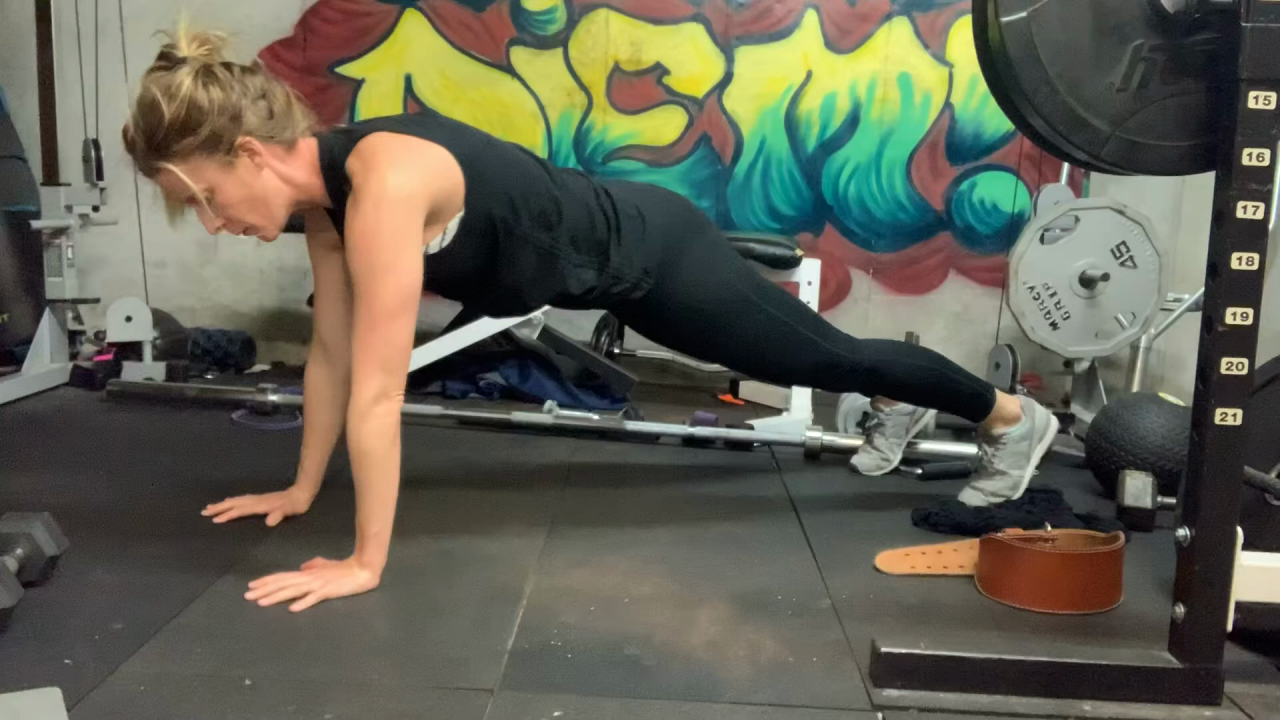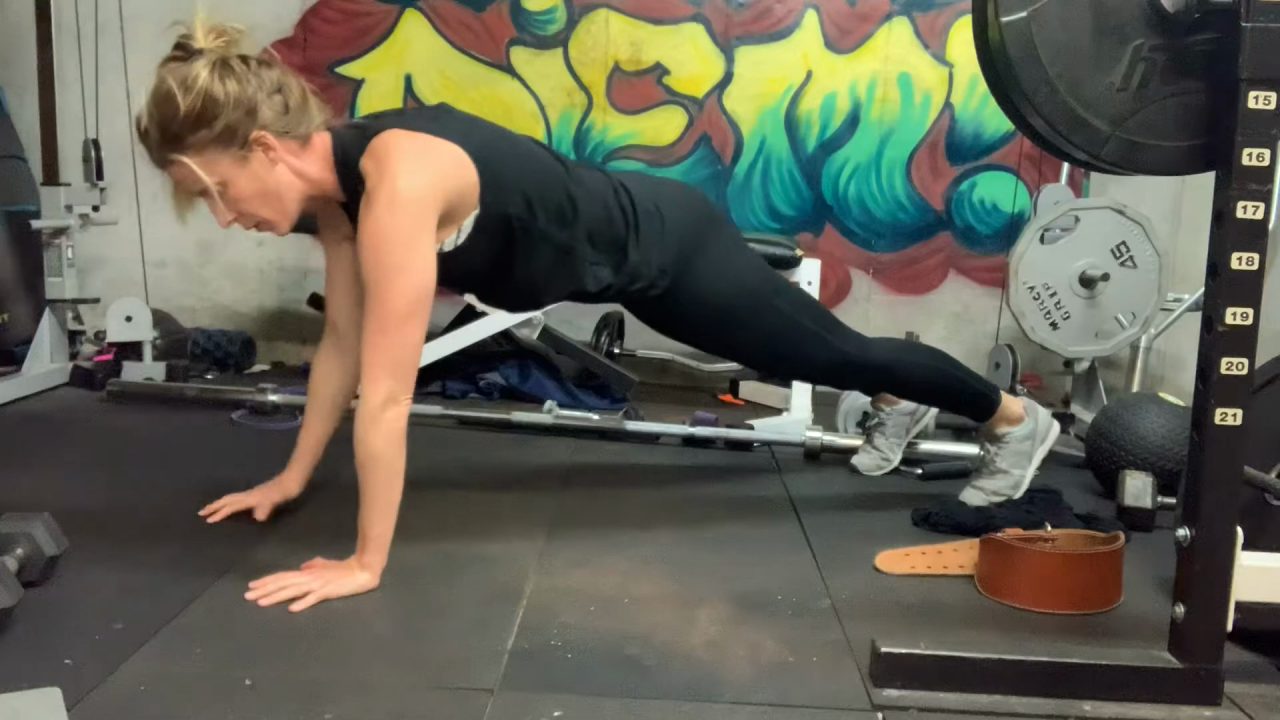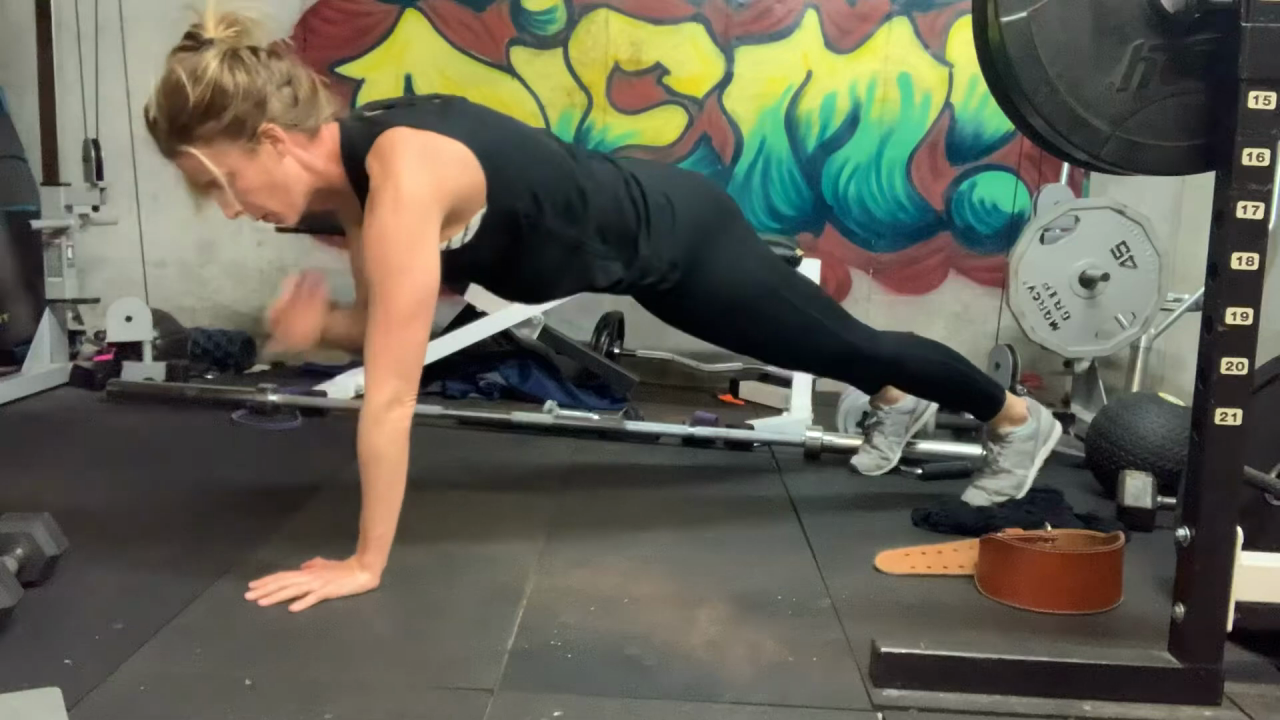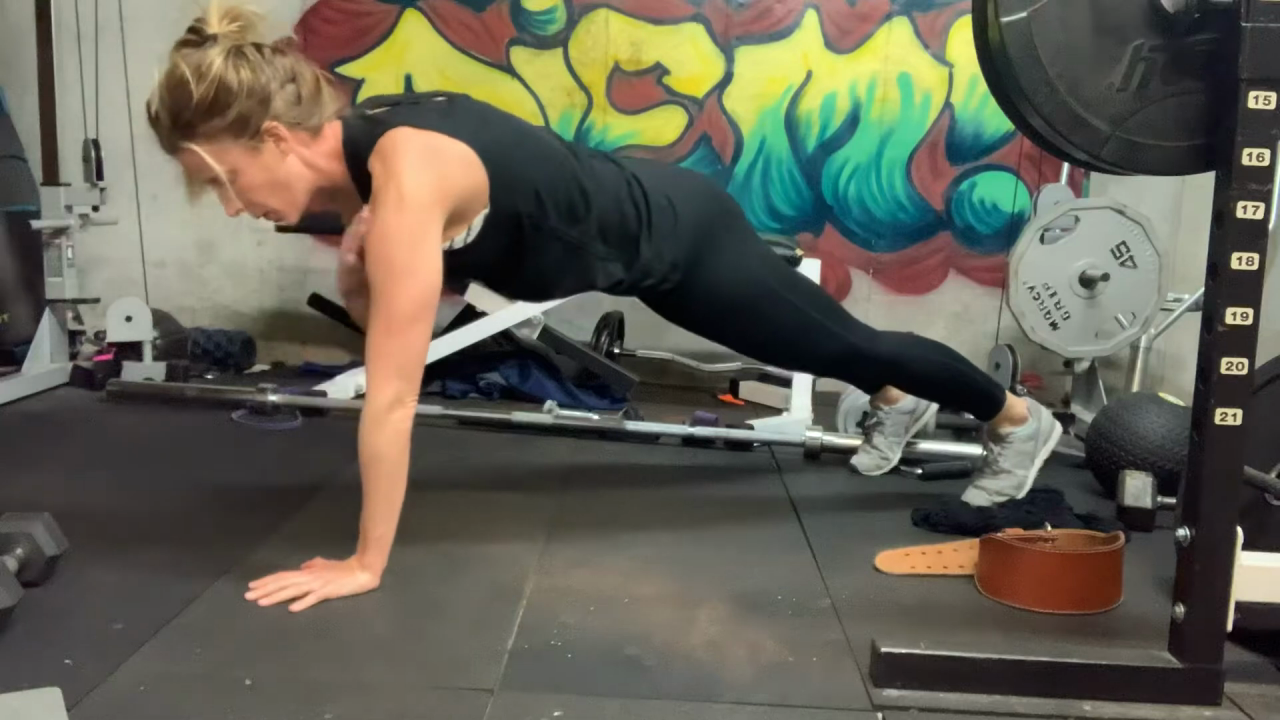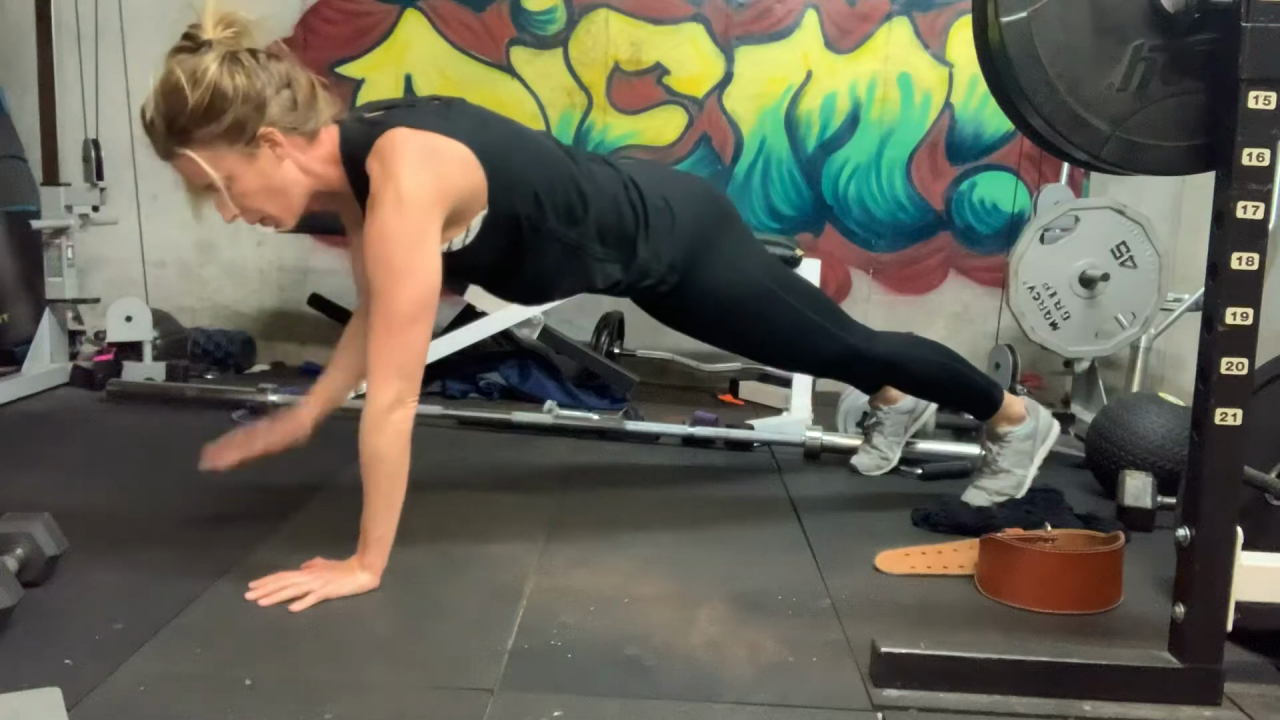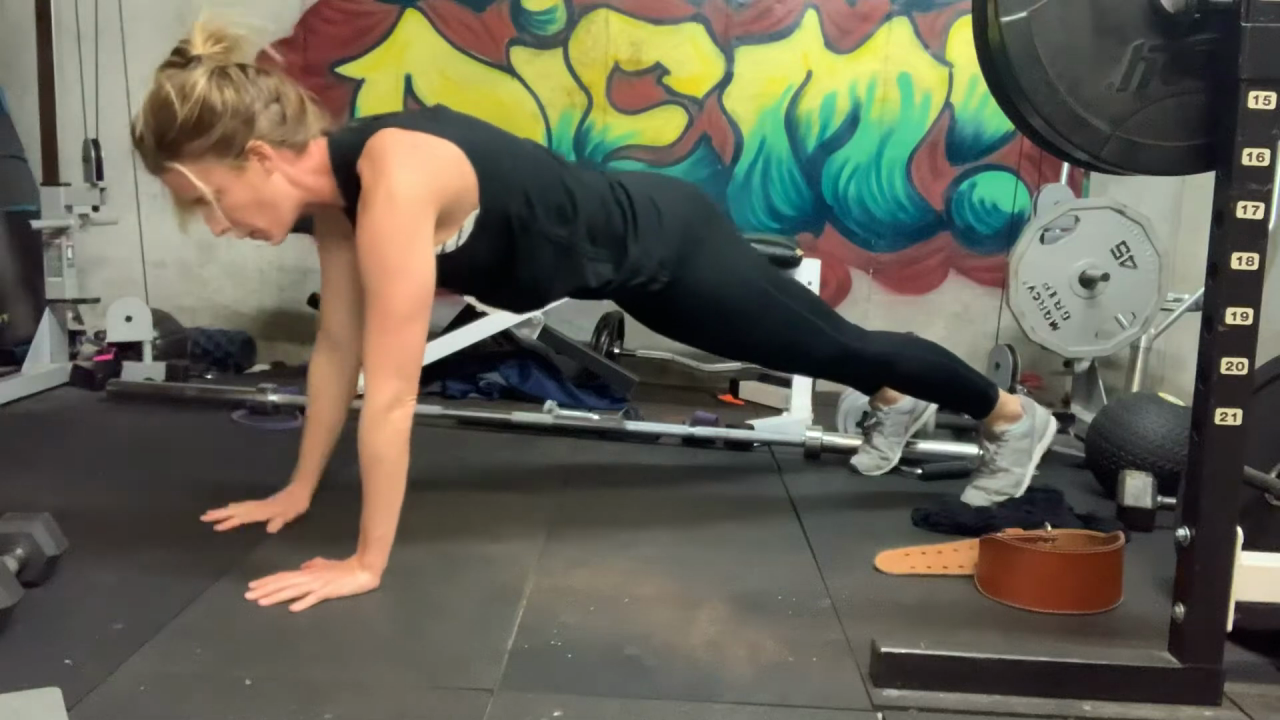
dt=0.2s
person 1, frame 1
left shoulder: (382, 180)
right shoulder: (325, 187)
left elbow: (377, 392)
right elbow: (332, 353)
left wrist: (366, 562)
right wrist: (302, 489)
left hip: (650, 252)
right hip: (611, 255)
left knee: (822, 357)
right knee: (804, 358)
left ankle: (1013, 418)
right ankle: (899, 406)
person 1, frame 2
left shoulder: (394, 178)
right shoulder: (337, 178)
left elbow: (385, 392)
right elbow: (345, 343)
left wrist: (364, 564)
right wrist: (292, 477)
left hip: (665, 247)
right hip: (626, 242)
left knee: (833, 353)
right knee: (811, 355)
left ankle: (1014, 419)
right ankle: (898, 407)
person 1, frame 3
left shoulder: (402, 173)
right shoulder: (350, 153)
left elbow: (390, 392)
right elbow: (389, 321)
left wrist: (366, 564)
right wrist: (328, 317)
left hip: (677, 234)
right hip: (634, 223)
left knee: (838, 345)
right knee: (816, 347)
left ankle: (1020, 422)
right ankle: (897, 404)
person 1, frame 4
left shoulder: (405, 171)
right shoulder: (355, 148)
left elbow: (392, 393)
right elbow: (392, 308)
left wrist: (365, 565)
right wrist: (359, 267)
left hip: (678, 234)
right hip: (635, 218)
left knee: (837, 345)
right knee: (821, 345)
left ankle: (1020, 421)
right ankle: (896, 405)
person 1, frame 5
left shoulder: (400, 176)
right shoulder: (345, 162)
left elbow: (393, 394)
right elbow: (376, 321)
left wrist: (366, 564)
right wrist: (302, 418)
left hip: (675, 239)
right hip: (633, 230)
left knee: (836, 343)
right knee: (817, 349)
left ankle: (1017, 419)
right ankle: (898, 405)
person 1, frame 6
left shoulder: (392, 179)
right shoulder: (333, 183)
left elbow: (389, 394)
right elbow: (338, 349)
left wrist: (365, 564)
right wrist: (298, 489)
left hip: (665, 243)
right hip: (620, 251)
left knee: (832, 346)
right knee: (812, 351)
left ankle: (1014, 416)
right ankle: (897, 403)
